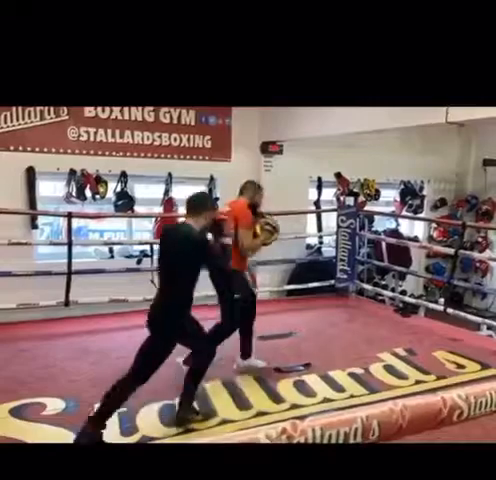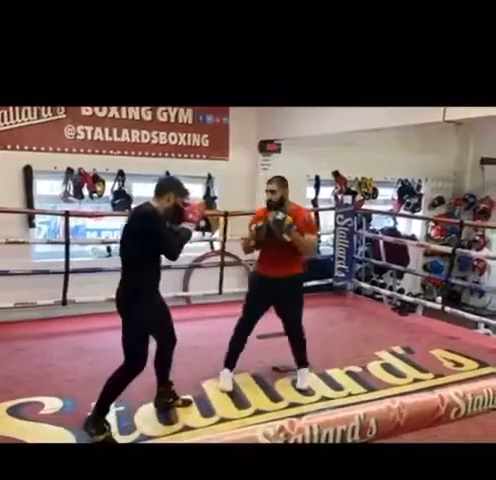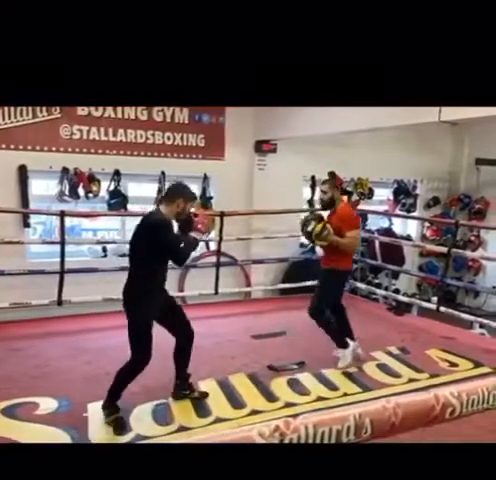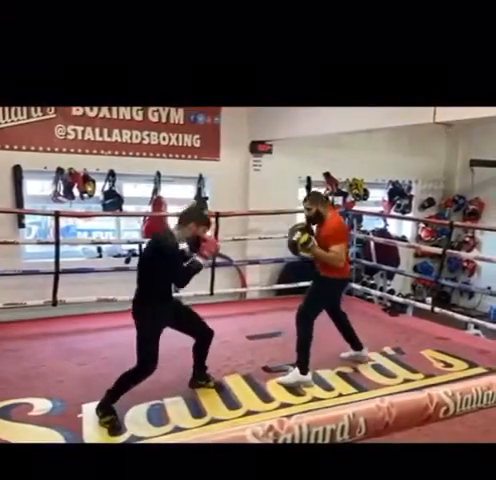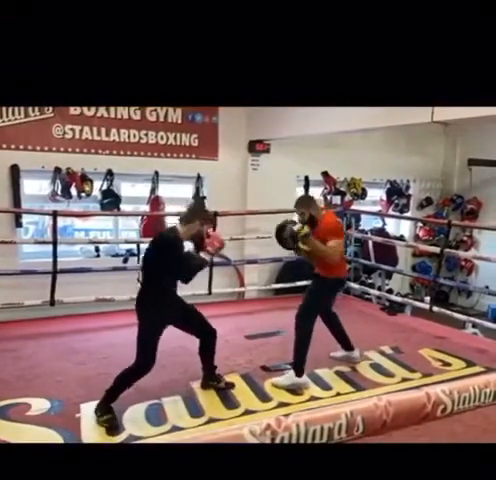
dt=1s
person 1, frame 1
left shoulder: (170, 231)
right shoulder: (196, 239)
right elbow: (220, 267)
left hip: (169, 311)
right hip: (170, 316)
left knee: (205, 351)
right knee: (137, 375)
left ankle: (185, 408)
right ankle: (91, 429)
person 1, frame 2
left shoulder: (150, 215)
right shoulder: (147, 215)
left elbow: (165, 243)
right elbow: (172, 251)
left wrist: (181, 222)
right wrist: (189, 223)
left hip: (148, 293)
right hip: (135, 297)
left knee: (167, 340)
right knee: (135, 361)
left ankle: (165, 394)
right ankle: (96, 419)
person 1, frame 3
left shoulder: (159, 220)
right shoulder: (157, 222)
left elbow: (172, 245)
right elbow: (179, 257)
left wrist: (188, 229)
right wrist: (195, 234)
left hip: (156, 292)
right hip: (139, 296)
left knee: (186, 334)
right knee: (141, 357)
left ankle: (182, 386)
right ankle: (110, 405)
person 1, frame 4
left shoulder: (170, 240)
right shoulder: (164, 243)
left elbow: (180, 263)
right elbow: (180, 280)
left wrist: (196, 253)
right wrist: (202, 256)
left hip: (165, 303)
right hip: (148, 309)
left knee: (205, 333)
right knee: (147, 365)
left ankle: (199, 376)
right ankle: (105, 406)
person 1, frame 5
left shoulder: (175, 239)
right shoulder: (168, 239)
left elbow: (183, 267)
right elbow: (185, 275)
left wrist: (201, 251)
right wrist: (207, 253)
left hip: (169, 300)
right hip: (151, 306)
left knee: (208, 333)
right knee: (144, 363)
left ankle: (210, 377)
right ankle: (104, 405)
person 2, frame 1
left shoulder: (233, 208)
right shoulder: (243, 212)
right elbow: (247, 248)
right wrist: (262, 238)
left hip: (228, 268)
right hip: (229, 271)
left knee: (249, 308)
right knee: (232, 321)
left ankle: (246, 357)
right ankle: (190, 361)
person 2, frame 2
left shoulder: (303, 216)
right shoulder: (261, 215)
left elbow: (310, 251)
right elbow: (246, 248)
left wrist: (292, 234)
right wrist: (254, 239)
left hip: (290, 279)
right hip: (262, 277)
left knee: (294, 326)
right knee: (245, 324)
left ankle: (302, 369)
right ankle: (227, 370)
person 2, frame 3
left shoulder: (346, 213)
right shoulder: (333, 213)
left elbow: (354, 244)
left wrist: (330, 238)
right wrist: (318, 236)
left hip: (338, 270)
right hip: (330, 268)
left knee: (316, 310)
right knee: (333, 306)
left ankle: (345, 346)
right ankle: (351, 345)
person 2, frame 4
left shoulder: (334, 226)
right shoulder: (324, 221)
left elbow: (338, 260)
left wrist: (313, 250)
right wrist: (309, 248)
left hip: (332, 279)
right hip: (330, 277)
left knee: (304, 317)
right knee: (335, 312)
left ankle: (302, 372)
right ankle: (358, 350)
person 2, frame 5
left shoulder: (330, 224)
right shoulder: (316, 223)
left elbow: (334, 256)
right elbow: (312, 255)
left wrist: (310, 241)
right wrist: (301, 243)
left hip: (330, 278)
right hip: (326, 276)
left knee: (303, 318)
right knee: (325, 312)
left ankle: (297, 375)
right ankle: (350, 351)
